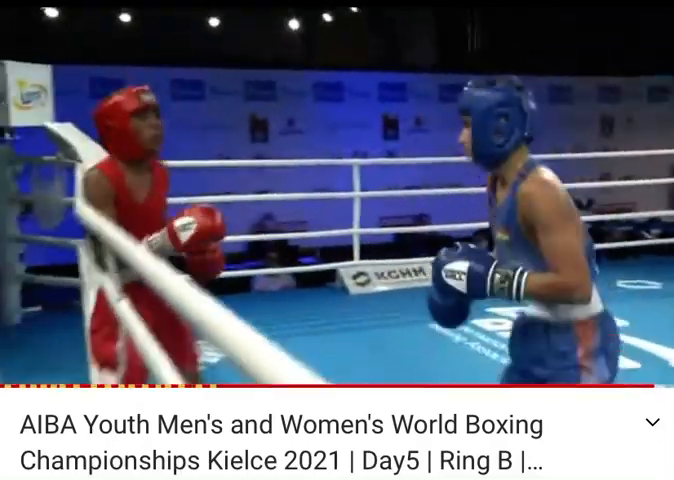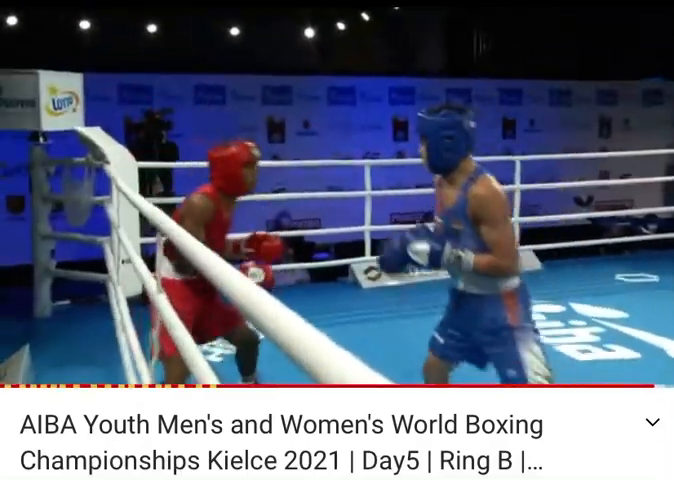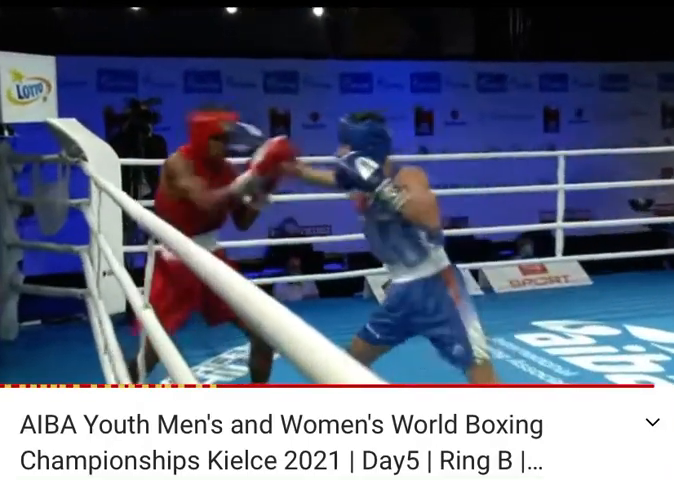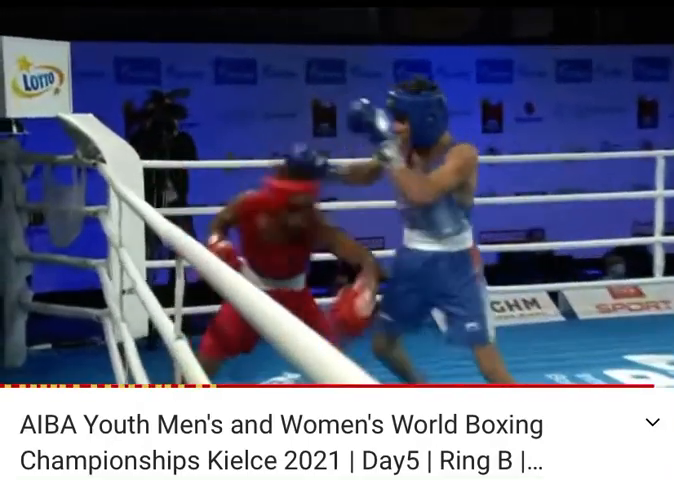
dt=0.5s
person 1, frame 1
left shoulder: (538, 190)
right shoulder: (497, 181)
left elbow: (575, 284)
left wrist: (489, 279)
right wrist: (474, 272)
left hip: (576, 339)
right hip: (536, 329)
person 1, frame 2
left shoulder: (484, 192)
right shoulder: (443, 182)
left elbow: (507, 264)
left wrist: (444, 255)
right wrist: (412, 244)
left hip: (500, 306)
right hip: (463, 301)
right knee: (432, 374)
person 1, frame 3
left shoulder: (407, 178)
right shoulder: (362, 177)
left elbow: (430, 219)
right elbow: (302, 172)
left wrist: (378, 185)
left hip: (439, 288)
right hip: (402, 292)
left knee: (484, 384)
right knee: (353, 359)
person 1, frame 4
left shoulder: (463, 155)
right shoulder: (404, 147)
left elbow: (421, 193)
right elbow: (360, 176)
left wrist: (385, 144)
left hip: (454, 264)
right hip: (412, 260)
right knee: (382, 345)
person 2, frame 1
left shoulder: (158, 170)
right shoulder: (100, 180)
right elbow: (107, 255)
left wrist: (198, 247)
right wrist: (170, 237)
left hip: (158, 288)
left knee: (189, 381)
person 2, frame 2
left shoulder: (226, 200)
right shoulder: (202, 203)
right elbow: (188, 260)
left wrist: (248, 246)
right wrist: (243, 274)
left hip: (200, 286)
right hip: (175, 287)
left knee: (248, 340)
right knee: (176, 381)
person 2, frame 3
left shoulder: (221, 166)
right shoulder: (179, 163)
left elbow: (243, 222)
right elbow: (208, 203)
left wrist: (263, 185)
right wrist: (256, 170)
right hip: (176, 268)
right knee: (152, 352)
person 2, frame 4
left shoulder: (315, 229)
right shoulder: (247, 205)
left elbow: (367, 262)
right elbow: (218, 223)
left wrist: (363, 295)
right wrist: (216, 246)
left hip: (292, 297)
right knee: (204, 366)
